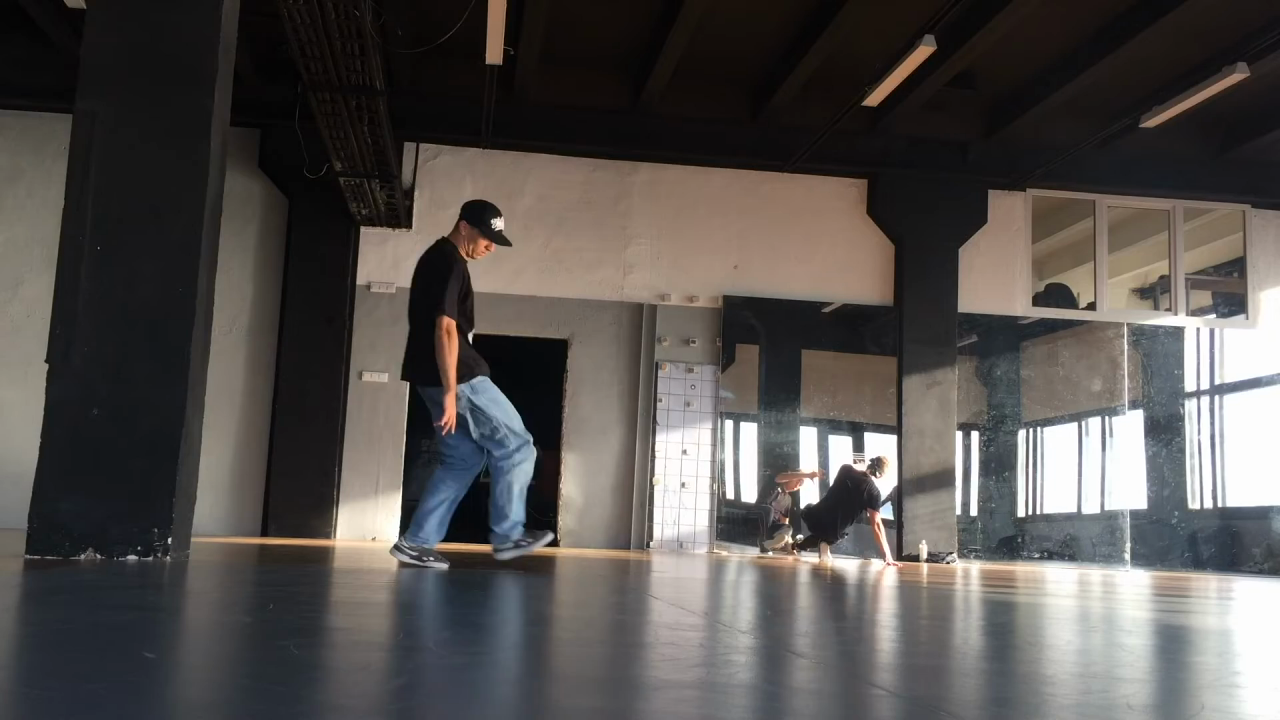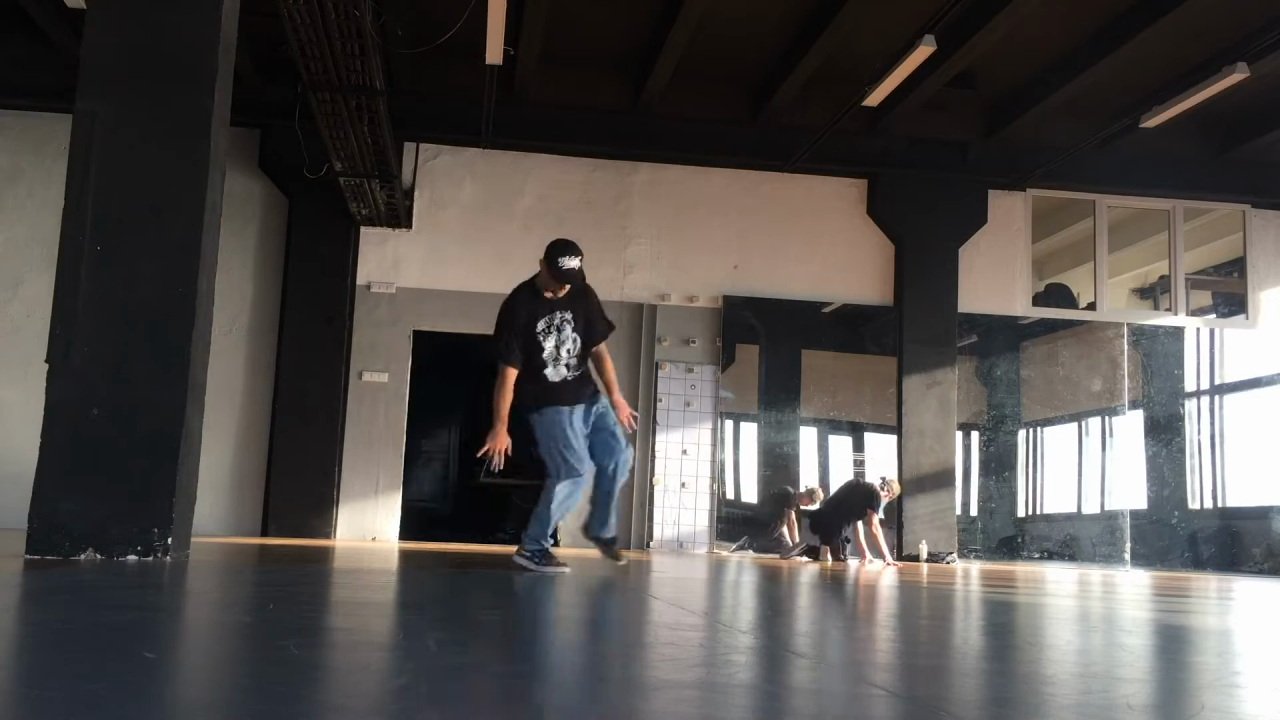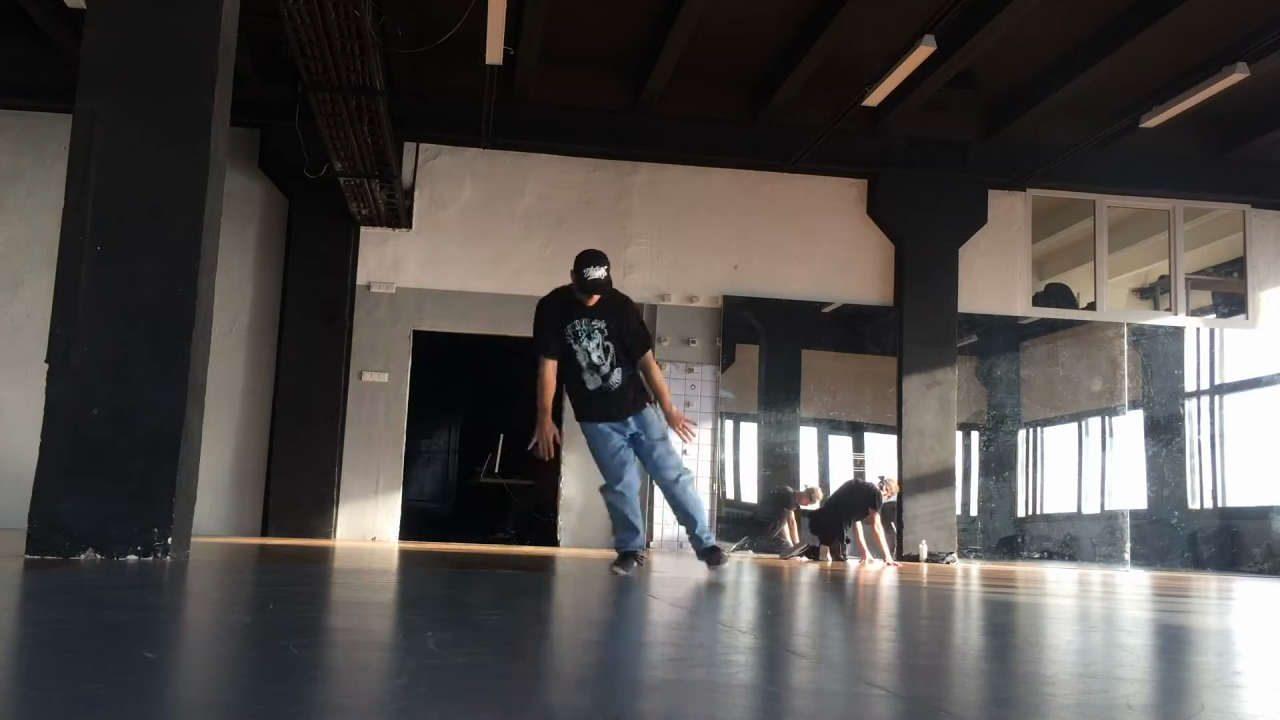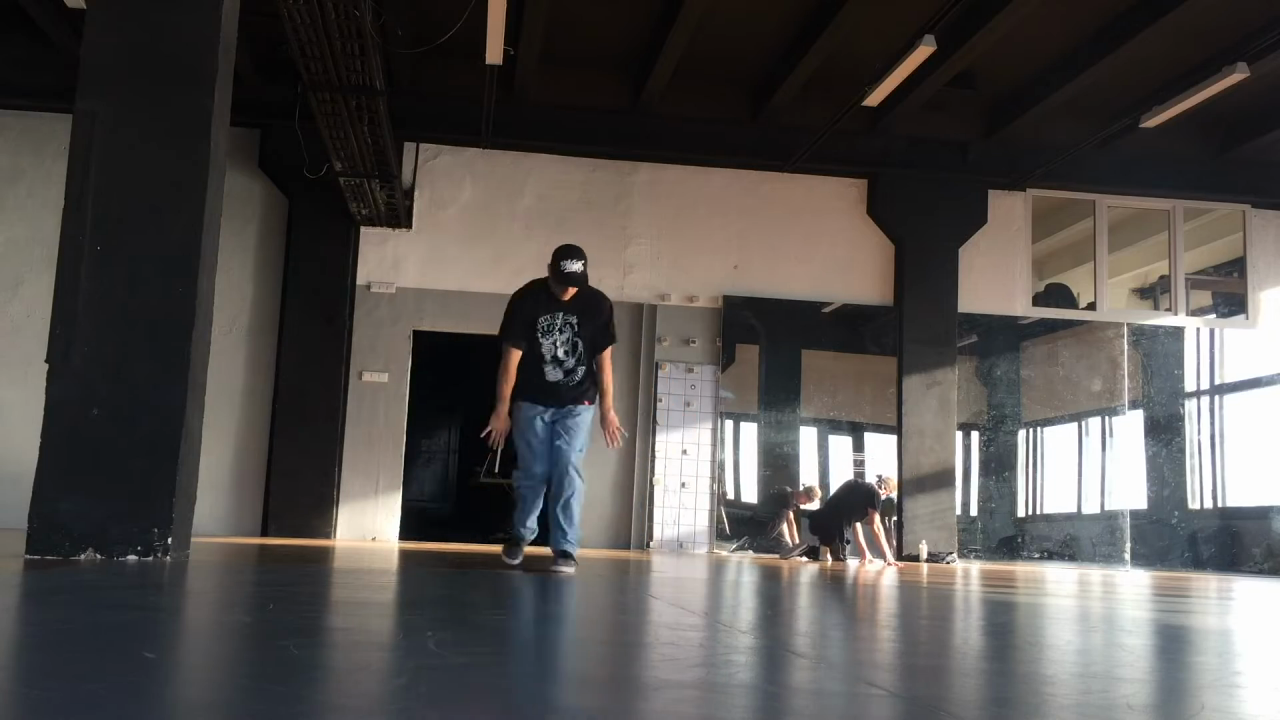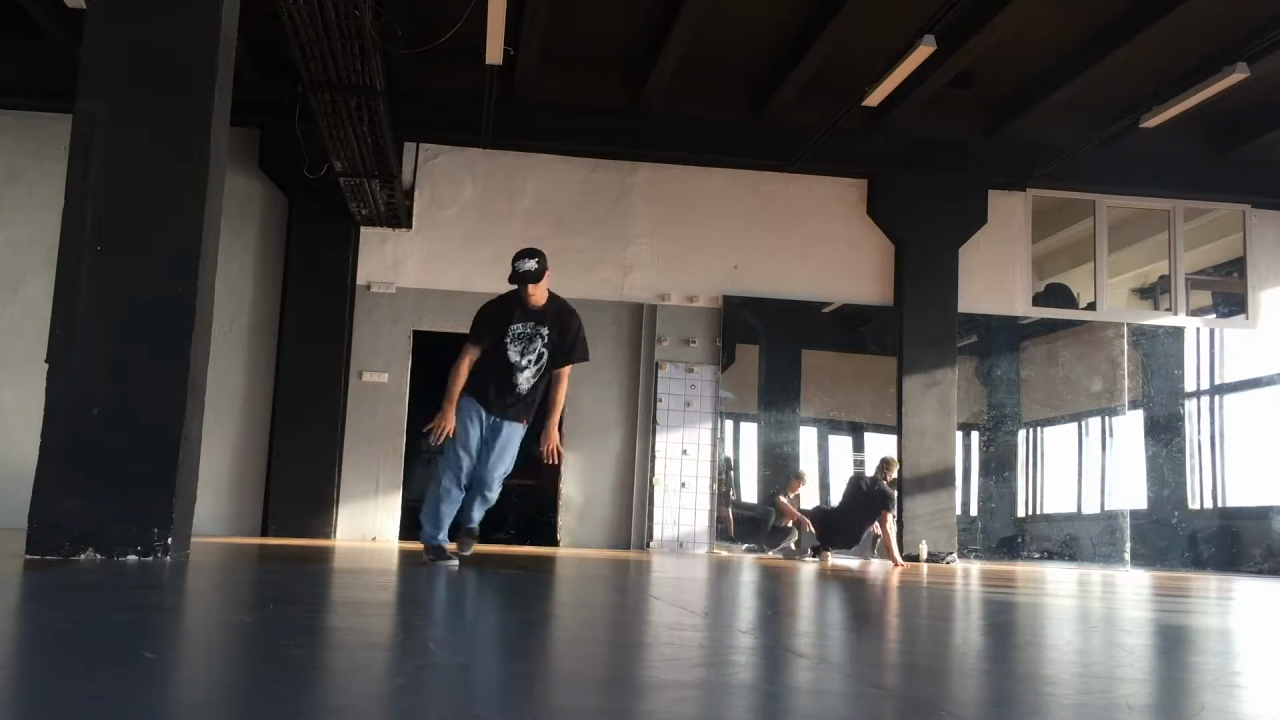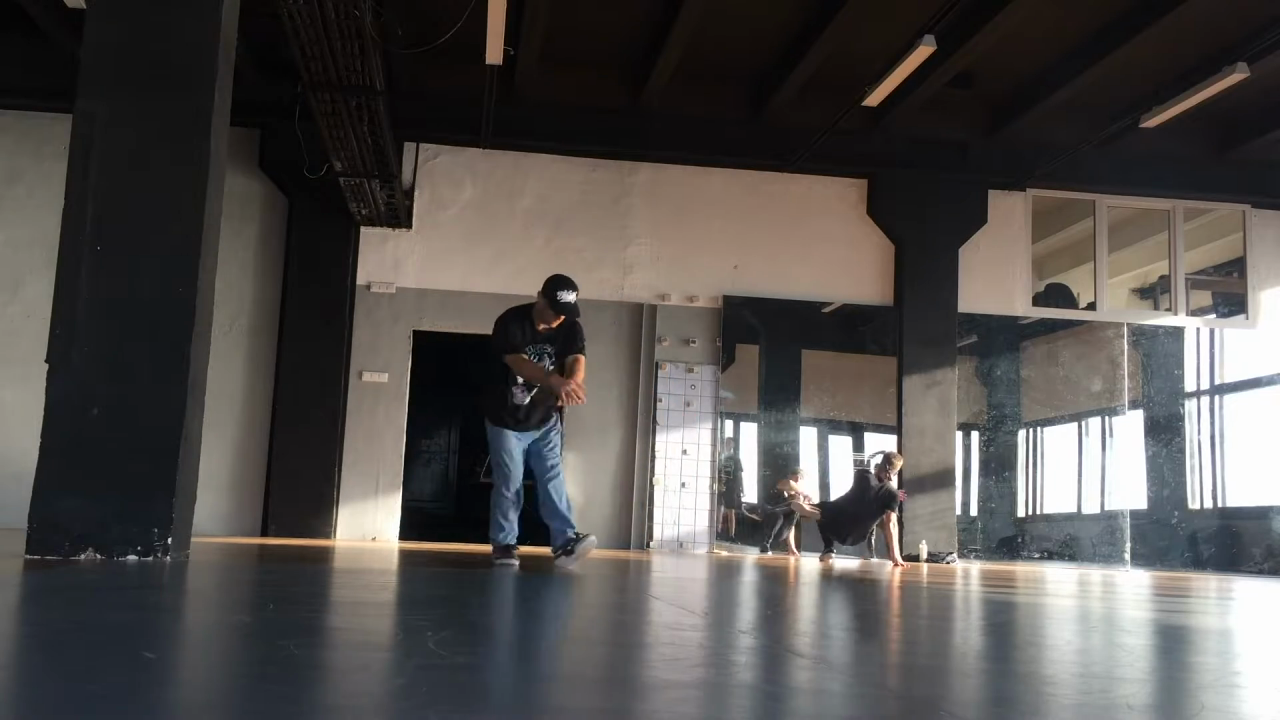
dt=0.4s
person 1, frame 1
left shoulder: (438, 257)
right shoulder: (448, 265)
right elbow: (445, 329)
right wrist: (451, 392)
left hip: (432, 378)
right hip: (459, 377)
left knee: (462, 459)
right knee: (516, 446)
left ankle: (417, 543)
right ankle: (508, 536)
person 1, frame 2
left shoulder: (584, 297)
right shoulder: (518, 307)
left elbow: (598, 349)
right elbow: (508, 373)
left wrist: (615, 397)
right wrist: (499, 429)
left hip: (589, 398)
right hip: (547, 405)
left knee: (618, 457)
right knee: (573, 471)
left ankle: (599, 528)
right ankle: (532, 547)
person 1, frame 3
left shoulder: (624, 309)
right shoulder: (552, 310)
left elbow: (646, 359)
right elbow: (548, 368)
left wrist: (668, 408)
right wrist: (544, 420)
left hip: (637, 407)
right hip: (596, 418)
left knee: (669, 472)
right knee: (622, 481)
left ankle: (705, 542)
right ankle: (632, 548)
person 1, frame 4
left shoulder: (598, 305)
right shoulder: (526, 301)
left elbow: (603, 360)
right elbow: (510, 359)
left wrist: (607, 410)
right wrist: (502, 410)
left hip: (577, 404)
right hip: (533, 402)
left knee: (566, 469)
right knee: (534, 471)
left ankle: (564, 548)
right ankle: (522, 535)
person 1, frame 5
left shoulder: (566, 318)
right shoulder: (497, 310)
left elbow: (561, 375)
right elbow: (467, 358)
left wrist: (553, 426)
right wrist: (449, 408)
left hip: (515, 414)
right hip: (477, 405)
left knee: (488, 481)
right knee: (454, 470)
left ankle: (469, 522)
right ankle: (434, 539)
person 1, frame 6
left shoulder: (570, 329)
right shoulder: (510, 323)
left elbow: (578, 365)
right elbow: (519, 366)
left wrist: (569, 384)
right wrist: (558, 381)
left hip: (545, 417)
right hip: (505, 418)
left knee: (550, 473)
right knee: (510, 482)
right ankle: (504, 541)
